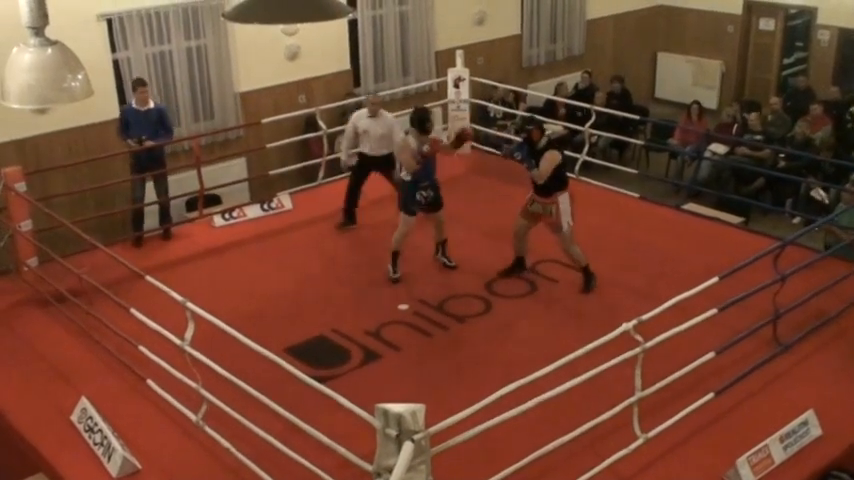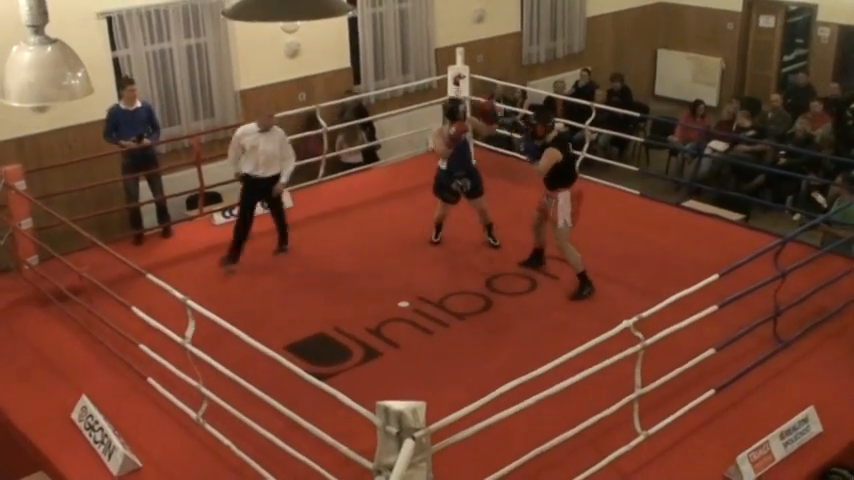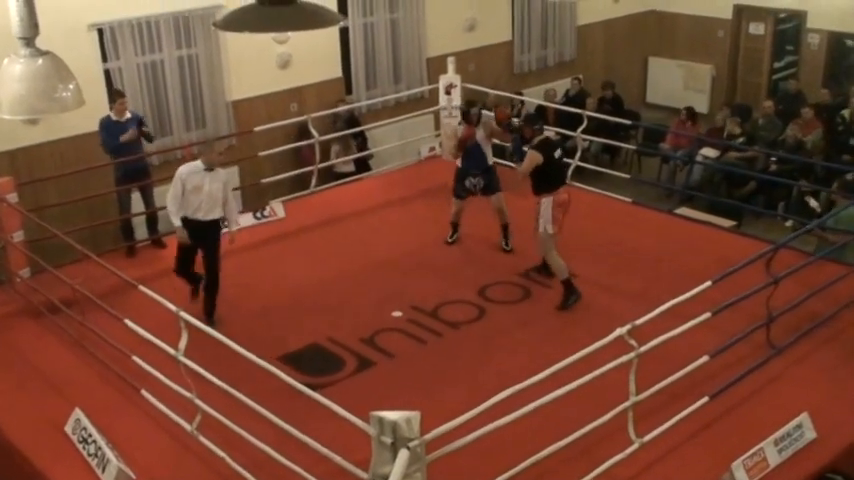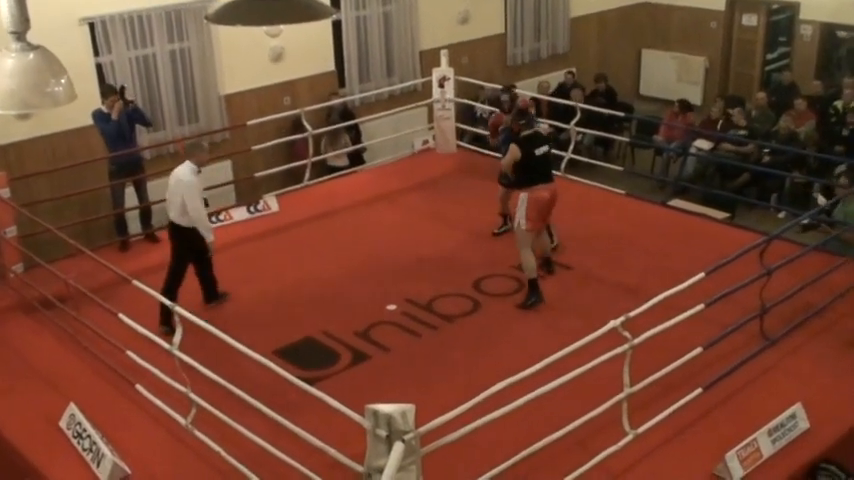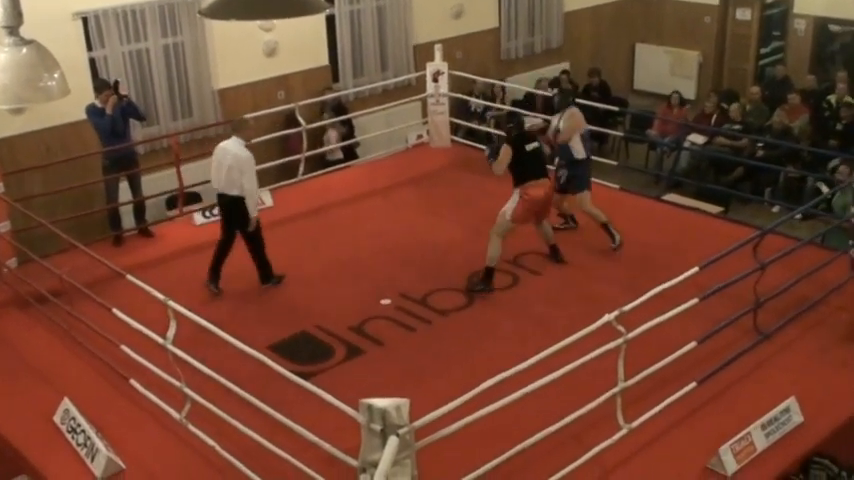
dt=0.7s
person 1, frame 1
left shoulder: (552, 152)
right shoulder: (532, 144)
left elbow: (540, 178)
right elbow: (515, 150)
left wrist: (526, 159)
right wrist: (513, 152)
left hip: (556, 200)
right hip: (538, 196)
left knee: (567, 245)
right knee: (519, 232)
left ankle: (588, 274)
right ankle: (518, 265)
person 1, frame 2
left shoulder: (553, 149)
right shoulder: (555, 136)
left elbow: (541, 171)
left hip: (563, 195)
right hip: (552, 191)
left knee: (562, 243)
right knee: (537, 222)
left ankle: (585, 283)
right ankle: (537, 257)
person 1, frame 3
left shoulder: (535, 152)
right shoulder: (550, 142)
left elbow: (522, 172)
left hip: (550, 199)
right hip: (559, 194)
left knee: (547, 248)
right knee: (543, 234)
left ankle: (570, 290)
right ankle: (547, 267)
person 1, frame 4
left shoulder: (517, 145)
right shoulder: (542, 137)
left elbow: (504, 168)
left wrist: (508, 148)
left hip: (531, 195)
right hip: (549, 190)
left knee: (524, 247)
right knee: (540, 229)
left ankle: (534, 292)
right ankle: (547, 263)
person 1, frame 5
left shoulder: (509, 145)
right shoulder: (533, 137)
left elbow: (500, 171)
right elbow: (545, 156)
left wrist: (492, 158)
left hip: (527, 193)
right hip: (545, 188)
left knee: (496, 234)
right knee: (540, 220)
left ankle: (487, 279)
right ankle: (555, 253)
person 2, frame 1
left shoulder: (388, 120)
right shoulder: (357, 117)
left elbow: (397, 141)
right elbow: (348, 137)
right wrist: (345, 156)
left hip: (384, 158)
right hip: (365, 157)
right knee: (353, 187)
right ankle: (349, 219)
person 2, frame 2
left shoulder: (279, 134)
right shoulder: (242, 133)
left elbow: (290, 158)
right elbow: (234, 153)
left wrist: (283, 181)
right wrist: (238, 170)
left hip: (271, 181)
right hip: (250, 180)
left knee: (278, 214)
right knee: (243, 219)
left ankle: (283, 242)
right ankle: (233, 256)
person 2, frame 3
left shoulder: (222, 176)
right shoulder: (184, 172)
left elbow: (229, 202)
right elbow: (173, 200)
left wrist: (233, 227)
right wrist: (179, 227)
left hip: (211, 226)
right hip: (188, 225)
left knee: (212, 271)
right knee: (181, 267)
left ankle: (209, 314)
right ankle: (196, 281)
person 2, frame 4
left shoulder: (180, 171)
right shoulder: (189, 180)
left elbow: (171, 200)
right elbow: (197, 212)
right wrist: (210, 237)
left hip: (180, 225)
right hip: (184, 231)
left knee: (204, 260)
right knee: (175, 276)
left ankle: (211, 295)
right ankle: (166, 321)
person 2, frame 5
left shoulder: (220, 147)
right shoulder: (244, 155)
left elbow: (214, 174)
right elbow: (250, 187)
right wrist: (253, 213)
left hip: (222, 197)
right hip: (238, 201)
left knee: (227, 238)
right knee: (254, 240)
left ankle: (213, 278)
right ankle: (266, 277)
person 3, frame 1
left shoulder: (159, 109)
right shoulder: (126, 111)
left elbow: (169, 133)
right elbow: (122, 131)
left wrist: (155, 143)
right wrist: (129, 141)
left hip: (156, 156)
right hip: (137, 158)
left knee: (163, 194)
right knee: (137, 197)
left ankle: (166, 227)
right ankle: (137, 233)
person 3, frame 2
left shoulder: (146, 107)
right shoulder: (114, 112)
left elbow: (156, 129)
right elbow: (107, 135)
left wrist: (150, 140)
right wrist: (122, 143)
left hip: (149, 156)
right hip: (129, 159)
left knee: (158, 192)
right knee: (132, 198)
left ankle: (165, 225)
right ankle: (137, 232)
person 3, frame 3
left shoulder: (135, 117)
right shoulder: (105, 123)
left elbow: (150, 139)
right elbow: (106, 148)
left wrist: (147, 132)
right wrist: (124, 138)
left hip: (141, 167)
right hip: (122, 171)
left knee: (150, 205)
right knee: (125, 210)
left ankle: (155, 237)
right ankle: (130, 243)
person 3, frame 4
left shoulder: (126, 109)
right shoulder: (98, 115)
left elbow: (148, 123)
right elbow: (110, 134)
left wrist: (133, 105)
right wrist: (115, 114)
left hip: (135, 160)
right hip: (116, 164)
left knee: (144, 199)
right knee: (118, 205)
left ankle: (148, 231)
right ankle: (123, 238)
person 3, frame 5
left shoulder: (120, 103)
right shoulder: (91, 110)
left elbow: (141, 117)
right elbow: (104, 129)
left wrist: (127, 100)
right wrist: (109, 109)
left hip: (129, 154)
right hip: (110, 159)
left knee: (138, 194)
right knee: (112, 200)
left ankle: (142, 226)
right ankle: (117, 233)
person 4, frame 1
left shoulder: (431, 137)
right shoulder: (403, 143)
left elbow: (447, 150)
right elbow: (411, 166)
left wrist: (457, 141)
right wrist: (424, 154)
left hip: (430, 185)
right hip: (410, 187)
left knee: (439, 223)
right knee: (404, 228)
left ankle: (441, 254)
right ankle: (394, 264)
person 4, frame 2
left shoulder: (470, 122)
right shoulder: (439, 131)
left elbow: (490, 131)
right elbow: (443, 153)
right wrist: (453, 138)
left hip: (469, 172)
right hip: (448, 175)
left knee: (482, 208)
right knee: (443, 211)
left ankle: (489, 233)
right ankle: (437, 232)
person 4, frame 3
left shoulder: (486, 125)
right shoulder: (457, 131)
left elbow: (505, 137)
right elbow: (455, 155)
right wrist: (461, 145)
left hip: (486, 171)
right hip: (465, 172)
left knee: (500, 206)
right knee: (457, 208)
left ankle: (506, 236)
right ankle: (454, 231)
person 4, frame 4
right shoulder: (499, 118)
right elbow: (495, 143)
right wrist: (493, 131)
right knee: (503, 197)
left ankle: (550, 235)
right ankle: (506, 223)
person 4, frame 5
left shoulder: (573, 114)
right shoulder: (558, 117)
left elbow: (564, 138)
right elbow: (553, 139)
left hip: (579, 164)
right hip: (565, 164)
left knee: (586, 206)
right knee: (557, 201)
left ankle: (612, 233)
right ankle: (569, 220)
